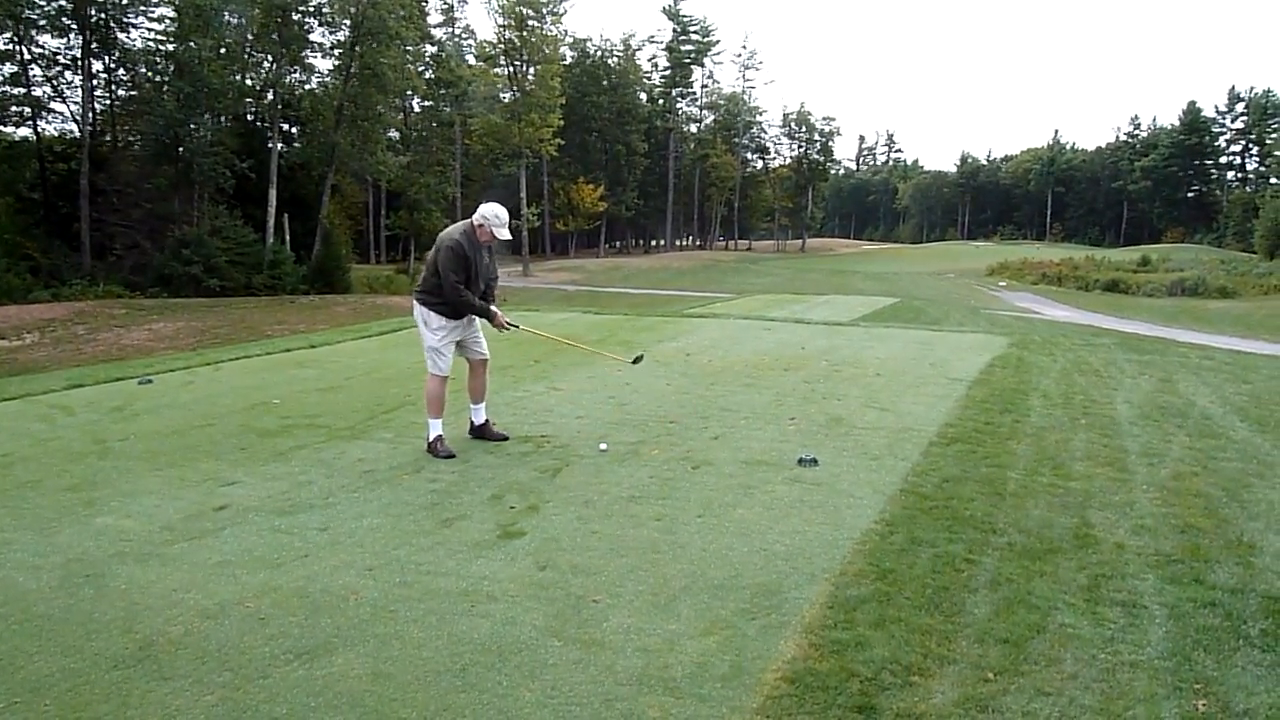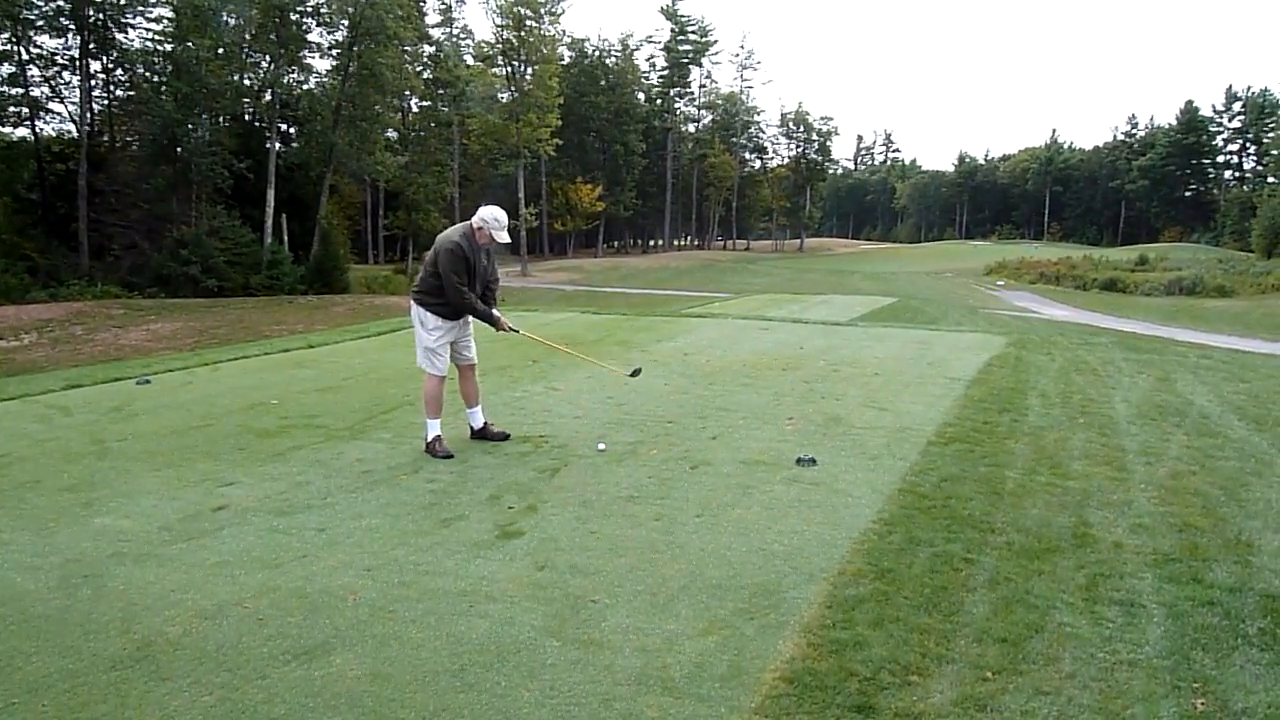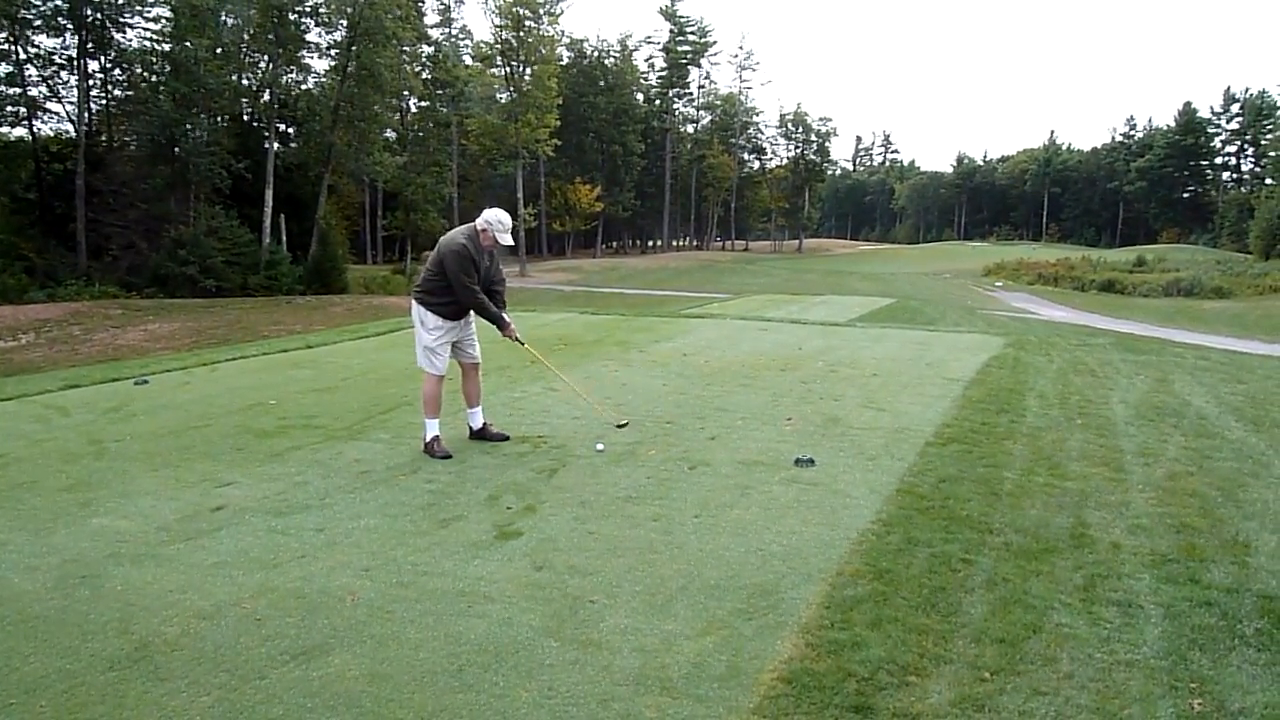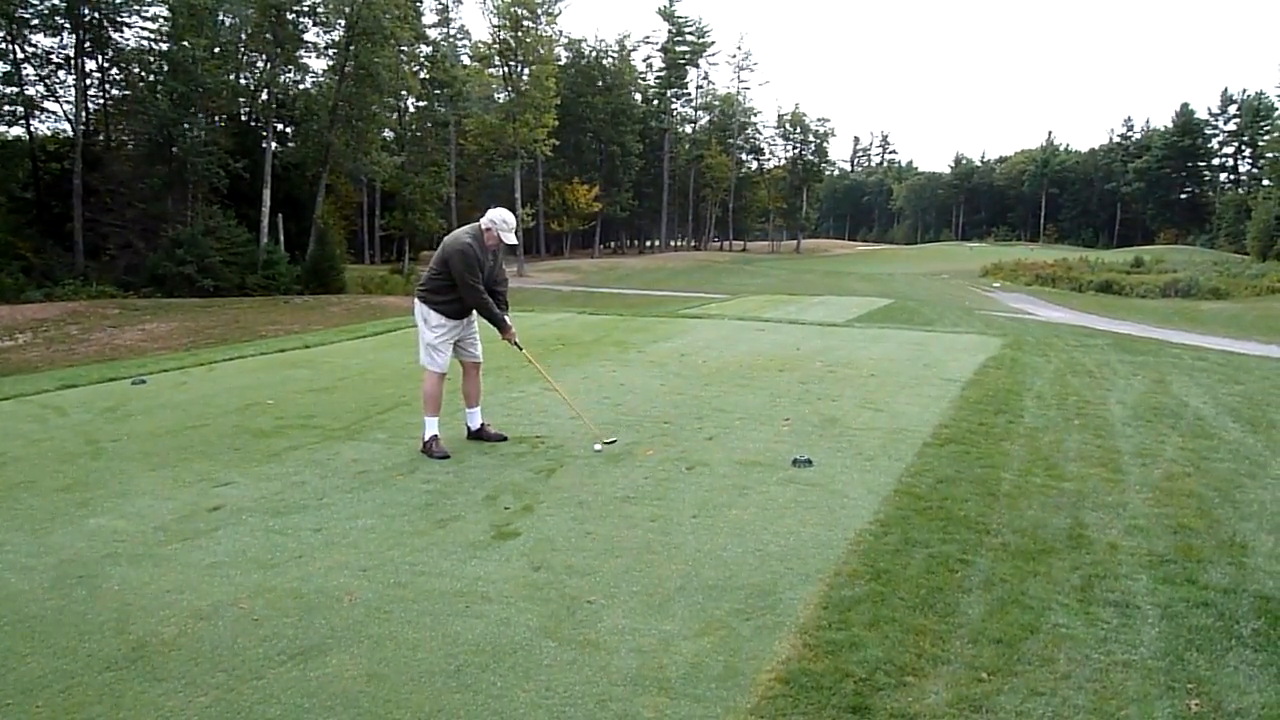
dt=0.2s
person 1, frame 1
left shoulder: (485, 240)
right shoulder: (452, 243)
left elbow: (490, 276)
right elbow: (454, 291)
left wrist: (490, 305)
right wrist: (488, 314)
left hip: (465, 311)
right hip: (437, 311)
left knee: (480, 360)
right knee: (439, 372)
left ankle: (479, 422)
right ankle: (434, 436)
person 1, frame 2
left shoulder: (483, 242)
right shoulder: (452, 245)
left elbow: (490, 278)
right elbow: (458, 294)
left wrist: (492, 308)
right wrist: (491, 318)
left hip: (460, 313)
right hip: (433, 312)
left knee: (468, 367)
right knee: (436, 372)
left ankle: (478, 425)
right ankle: (433, 437)
person 1, frame 3
left shoulder: (487, 244)
right shoulder: (457, 247)
left elbow: (495, 280)
right elbow: (471, 294)
left wrist: (502, 313)
right wrist: (501, 323)
left hip: (461, 313)
right hip: (434, 312)
left knee: (472, 365)
right knee: (435, 372)
left ankle: (477, 425)
right ankle: (431, 437)
person 1, frame 4
left shoulder: (491, 244)
right shoulder: (462, 247)
left elbow: (498, 281)
right elbow: (475, 294)
left wrist: (504, 314)
right wrist: (502, 325)
left hip: (463, 312)
right hip: (436, 310)
left knee: (473, 365)
right knee: (437, 370)
left ankle: (475, 425)
right ankle: (430, 436)
